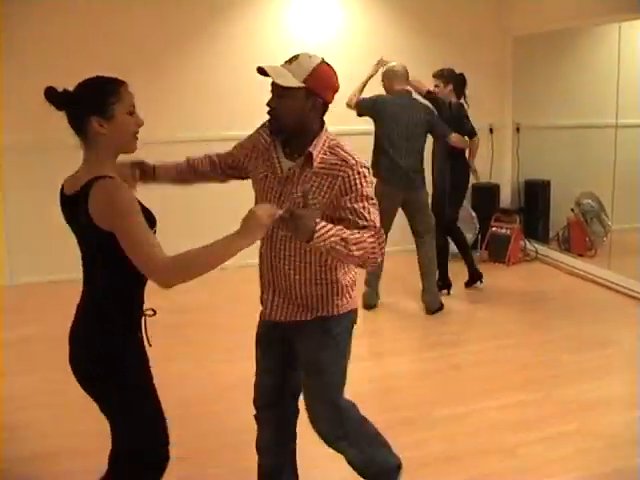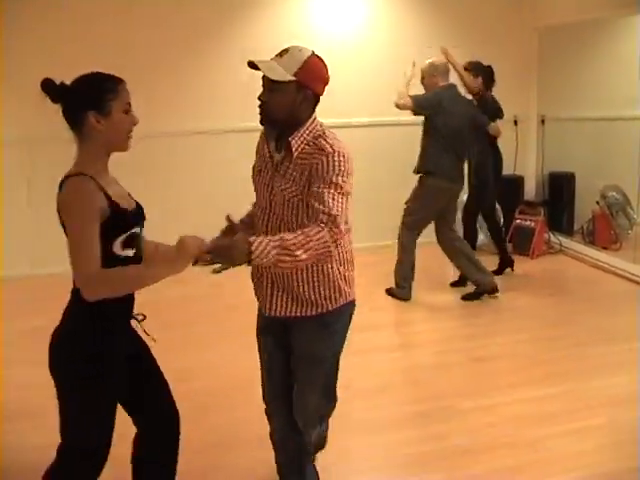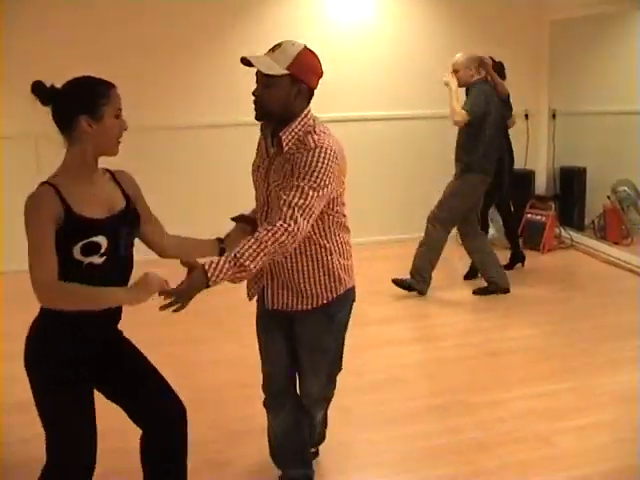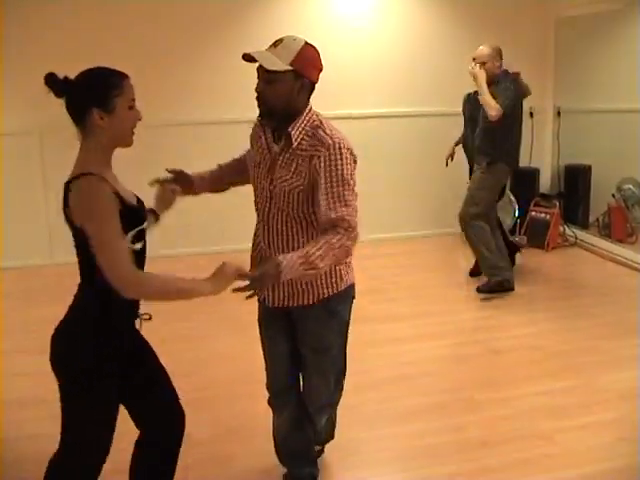
dt=0.2s
person 1, frame 1
left shoulder: (346, 169)
right shoulder: (263, 144)
left elbow: (372, 248)
right elbow: (216, 165)
left wrist: (316, 231)
right wrist: (160, 172)
left hip: (323, 313)
right hip: (275, 308)
left knee: (327, 414)
right knee: (269, 408)
person 1, frame 2
left shoulder: (330, 156)
right shoulder: (268, 140)
left elbow: (322, 237)
left wrist: (253, 249)
right wrist: (239, 229)
left hip: (322, 303)
right hip: (273, 300)
left knee: (311, 403)
right knee: (277, 401)
person 1, frame 3
left shoulder: (319, 149)
right shoulder: (269, 134)
left elbow: (287, 229)
left wrist: (210, 273)
right wrist: (254, 220)
left hip: (321, 293)
right hip: (273, 290)
left knee: (316, 389)
right knee: (278, 391)
person 1, frame 4
left shoulder: (329, 147)
right shoulder: (263, 130)
left elbow: (342, 233)
left wrist: (287, 266)
right wrist: (199, 183)
left hip: (321, 290)
right hip: (273, 289)
left knee: (322, 387)
right knee: (282, 389)
left ankle: (311, 443)
person 2, frame 1
left shoulder: (78, 186)
right shoulder: (110, 192)
right elbow: (165, 272)
right wrist: (244, 237)
left hip: (102, 336)
right hip: (110, 345)
left knee: (135, 447)
person 2, frame 2
left shoulder: (106, 182)
right shoulder: (80, 190)
left elbow: (136, 247)
right elbow: (92, 285)
right wrist: (170, 264)
left hip: (114, 332)
right hip: (86, 344)
left knee: (161, 424)
person 2, frame 3
left shoulder: (122, 183)
right shoulder: (46, 201)
left elbow: (162, 242)
right elbow: (49, 292)
left wrist: (222, 248)
right wrist: (128, 293)
left hip: (105, 338)
right hip: (59, 349)
left knee: (167, 417)
person 2, frame 4
left shoulder: (102, 180)
right shoulder: (89, 190)
right elbow: (128, 281)
left wrist: (153, 213)
right wrist: (211, 285)
left hip: (119, 334)
right hip: (88, 343)
left knee: (166, 420)
person 3, frame 1
left shoulder: (380, 103)
right shoulder: (423, 110)
left elbow: (351, 102)
right elbow: (453, 139)
left wrist: (369, 74)
right wrist: (469, 145)
left hip: (386, 183)
right hip: (415, 184)
right knee: (425, 239)
left ankle: (371, 295)
right ankle: (432, 300)
person 3, frame 2
left shoulder: (436, 99)
right shoulder: (466, 103)
left elbow: (401, 103)
right elbow: (493, 129)
left wrist: (407, 78)
right wrist: (498, 130)
left hip: (435, 177)
right hip: (455, 178)
left knee: (408, 229)
right knee: (447, 233)
left ankle: (402, 288)
right ankle: (484, 282)
person 3, frame 3
left shoulder: (480, 94)
right shoulder: (487, 93)
left elbow: (459, 118)
right elbow: (507, 121)
left wrist: (452, 87)
left hip: (472, 170)
right hip: (478, 170)
left knee: (438, 222)
right knee: (469, 228)
left ankle: (419, 280)
right ankle: (497, 279)
person 3, frame 4
left shoulder: (507, 86)
right shoulder: (498, 86)
left elbow: (494, 113)
left wrist: (480, 81)
left hip: (496, 162)
right hip: (486, 161)
left knee: (470, 215)
right knee: (486, 220)
left ankle: (498, 274)
right ankle: (501, 275)
person 4, frame 1
left shoulder: (450, 108)
right shoulder: (459, 110)
left elbow: (423, 90)
right elbow: (474, 138)
right wrist: (470, 161)
left hip: (448, 176)
right hip: (459, 173)
left knee: (440, 227)
right knee: (449, 224)
left ankle: (443, 280)
right ankle: (472, 270)
person 4, frame 2
left shoulder: (486, 101)
right shoulder: (485, 103)
left elbow: (471, 87)
left wrist: (451, 59)
left hip: (486, 167)
right hip: (484, 165)
left knee: (469, 216)
right knee: (488, 214)
right ankle: (505, 258)
person 4, frame 3
left shoulder: (499, 98)
left elbow: (503, 90)
left wrist: (490, 70)
left hip: (499, 161)
left knee: (482, 210)
right knee: (503, 207)
left ankle: (478, 263)
right ankle: (517, 253)
person 4, frame 4
right shoulder: (469, 98)
left elbow: (525, 92)
left wrist: (518, 79)
right wrist: (455, 144)
right hip: (476, 161)
right ankle: (510, 245)
